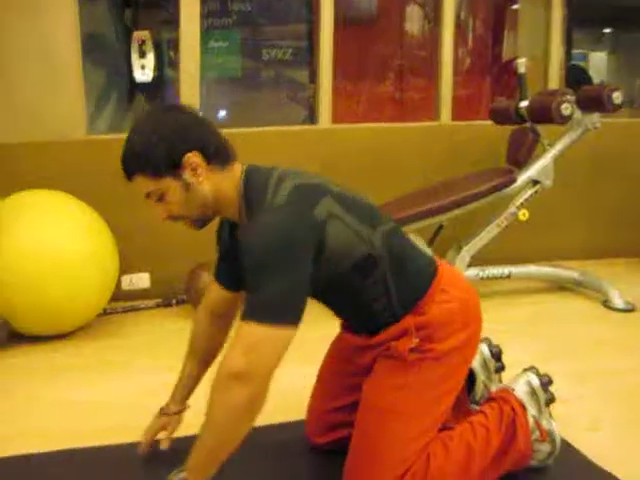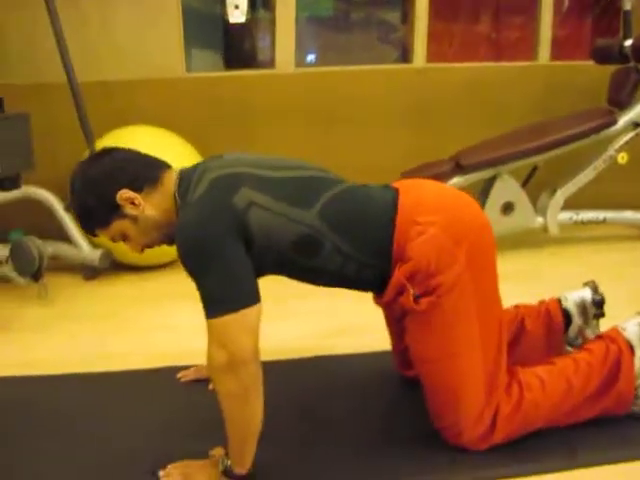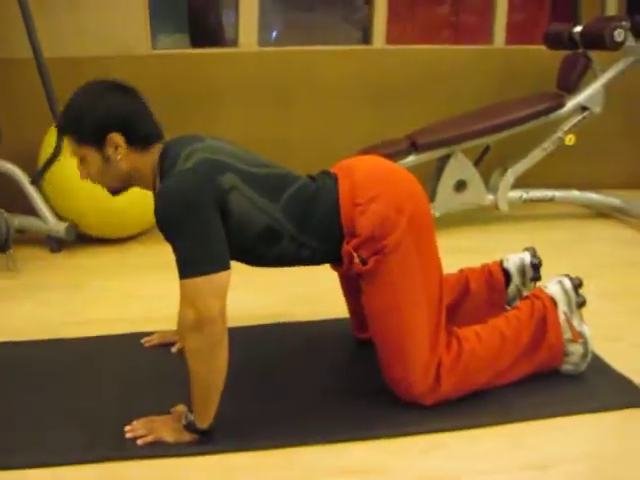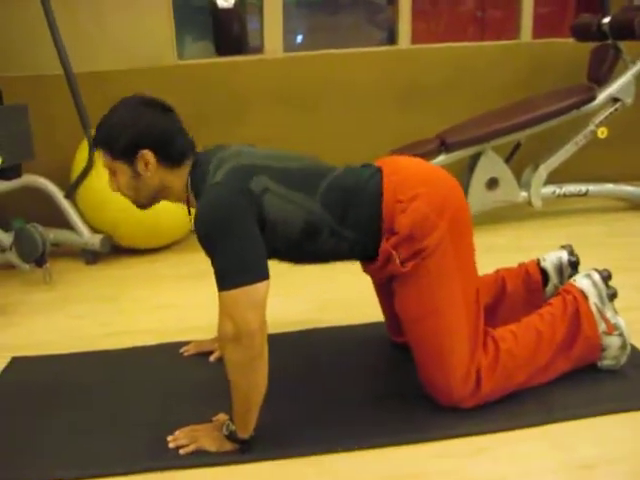
dt=1s
person 1, frame 1
left shoulder: (278, 225)
right shoulder: (241, 219)
left elbow: (245, 375)
right elbow: (215, 313)
right wrist: (174, 405)
left hip: (430, 324)
right hip: (376, 321)
right knee: (323, 432)
left ankle: (515, 414)
right ankle: (461, 381)
person 1, frame 2
left shoulder: (201, 225)
right shoulder: (210, 186)
left elbow: (238, 359)
right wrist: (224, 360)
left hip: (433, 245)
right hip: (424, 212)
left knee: (472, 420)
right knee: (419, 367)
right ankle: (561, 318)
person 1, frame 3
left shoulder: (180, 194)
right shoulder: (184, 157)
left elbow: (208, 320)
left wrist: (195, 424)
right wrist: (188, 329)
left hip: (378, 214)
right hip: (364, 188)
left knee: (419, 377)
right knee: (373, 329)
left ankle: (549, 317)
right ankle: (505, 279)
person 1, frame 4
left shoulder: (218, 206)
right shoulder: (214, 168)
left elbow: (248, 332)
left wrist: (237, 433)
right wrist: (228, 334)
left hip: (417, 213)
right hip: (398, 186)
left knee: (457, 380)
right knee: (412, 331)
left ankle: (580, 312)
right ankle: (542, 278)
